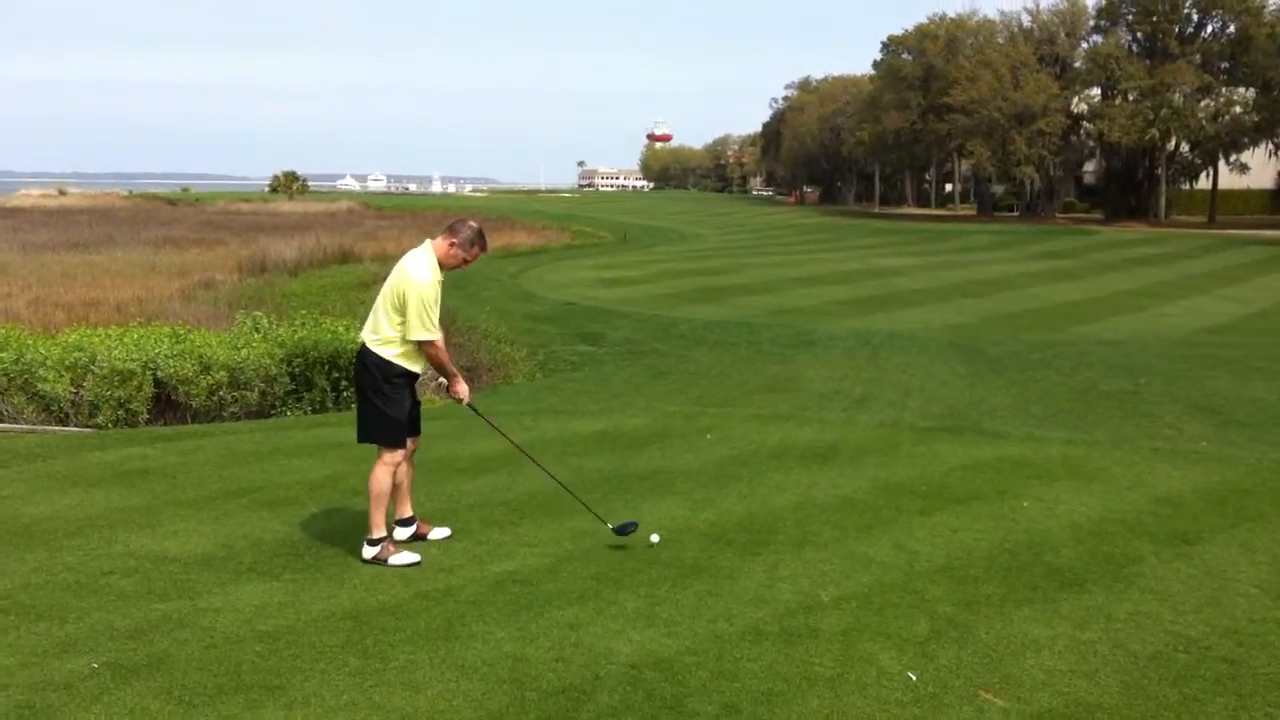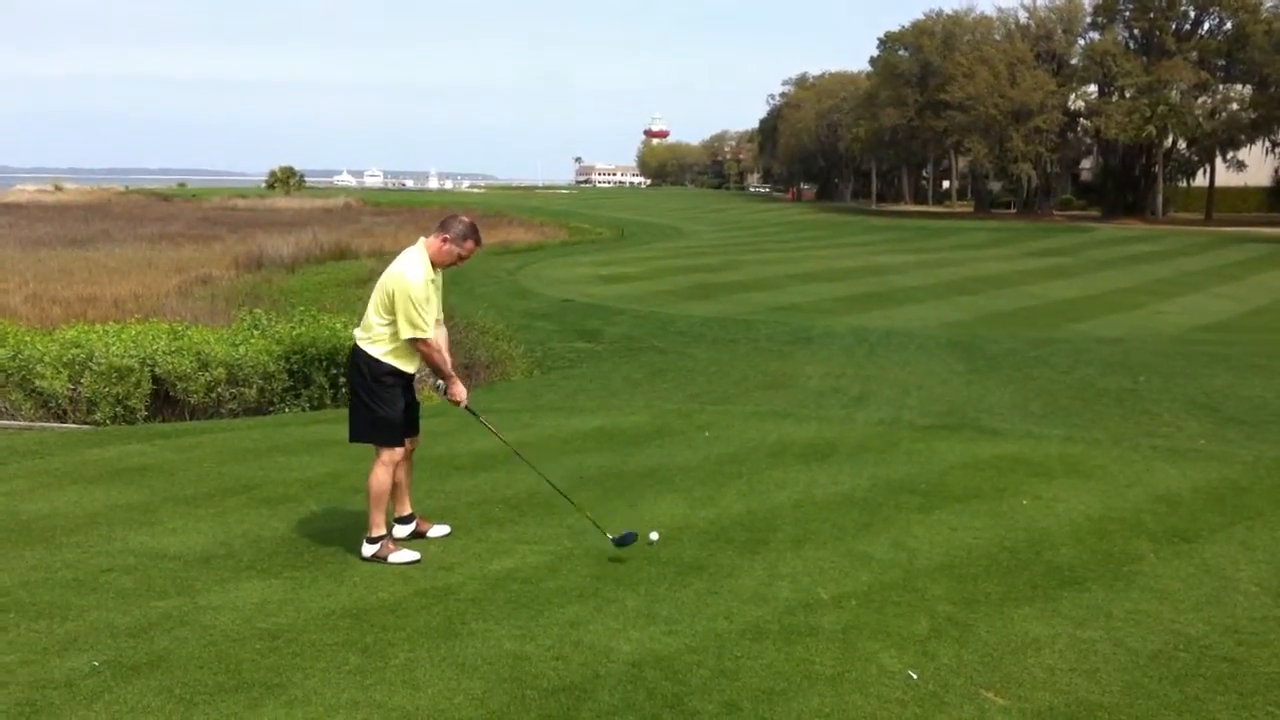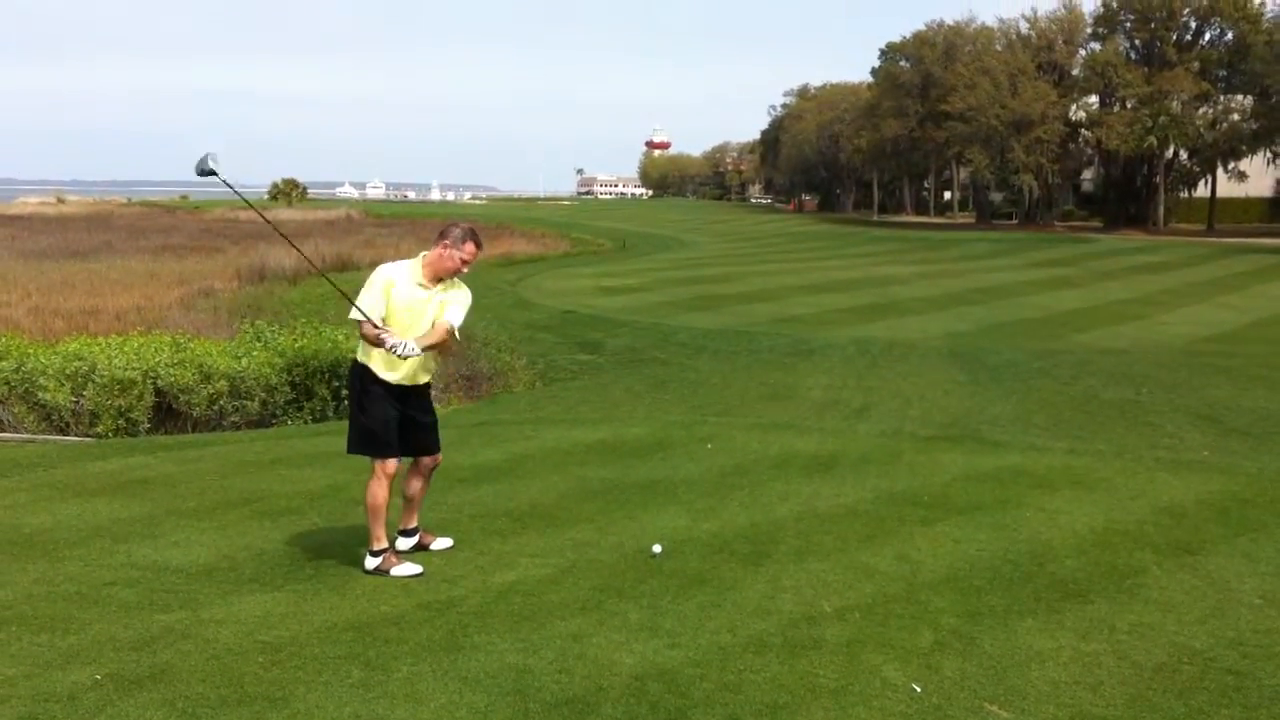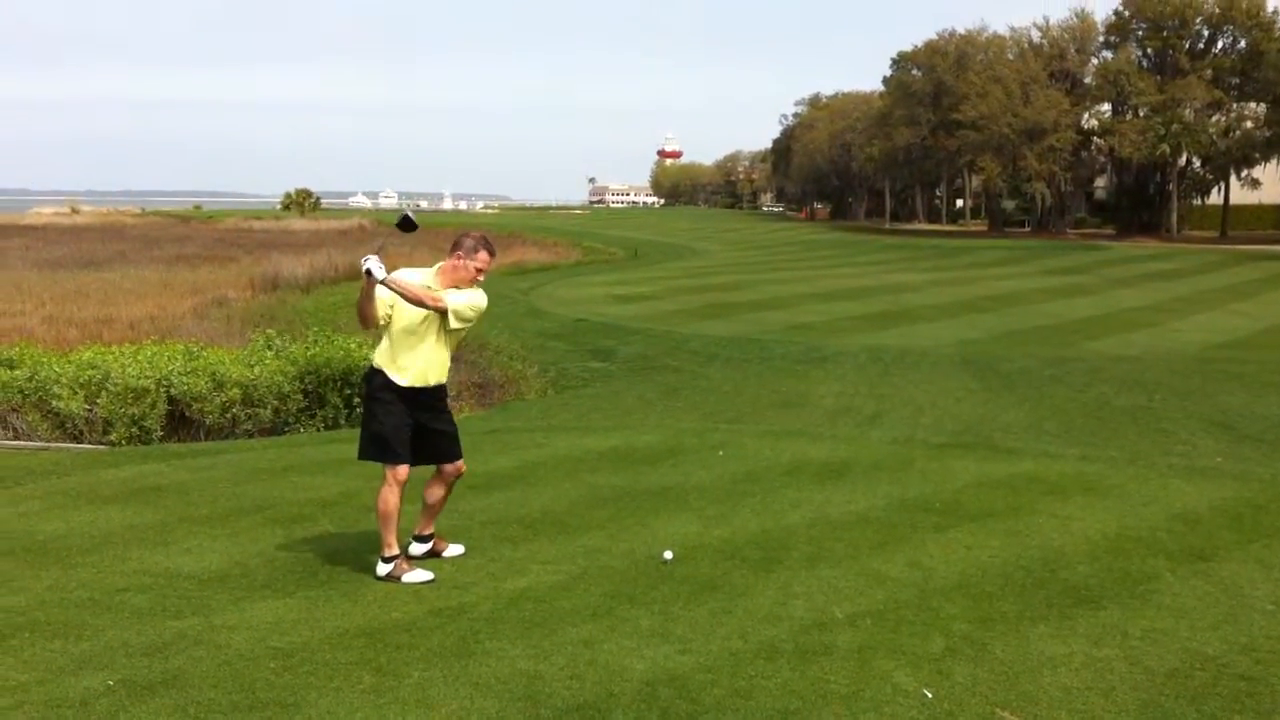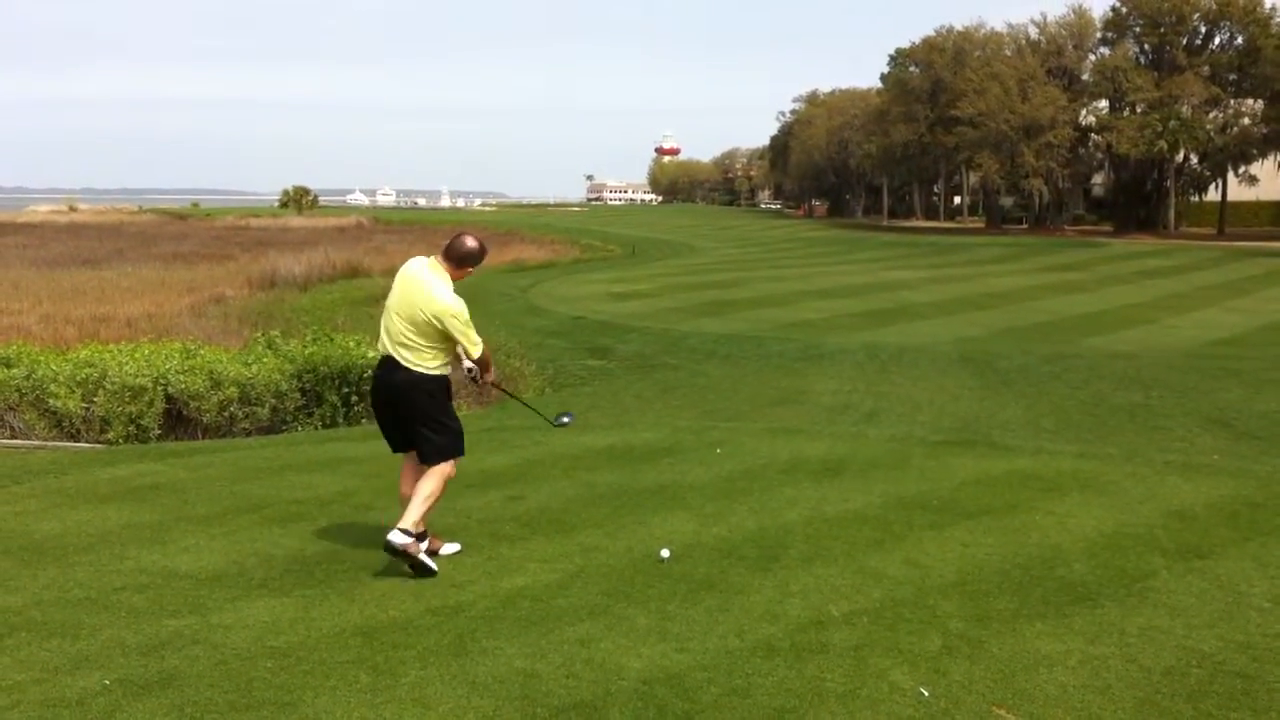
dt=0.4s
person 1, frame 1
left shoulder: (423, 258)
right shoulder: (422, 277)
left elbow: (432, 331)
right elbow: (429, 342)
left wrist: (448, 372)
right wrist: (455, 378)
left hip: (395, 365)
right hip: (383, 367)
left knee: (408, 445)
right knee: (390, 454)
left ankle: (405, 522)
right ankle: (375, 542)
person 1, frame 2
left shoulder: (432, 269)
right shoulder: (411, 275)
left elbow: (436, 325)
right elbow: (422, 342)
left wrist: (450, 372)
right wrist: (451, 381)
left hip: (399, 367)
right hip: (375, 367)
left knee: (407, 444)
right knee: (389, 452)
left ankle: (405, 520)
right ankle: (376, 540)
person 1, frame 3
left shoulder: (459, 294)
right shoulder: (389, 274)
left elbow: (445, 331)
right elbow: (365, 327)
left wrist: (416, 345)
right wrist: (387, 339)
left hip: (415, 386)
right hip: (374, 381)
left knee: (428, 459)
right knee: (386, 466)
left ankle: (409, 533)
right ankle: (378, 552)
person 1, frame 4
left shoulder: (474, 299)
right shoulder: (405, 277)
left elbow: (432, 302)
right elbow: (368, 320)
left wrist: (385, 278)
right wrist: (369, 283)
left hip: (431, 393)
right hip: (387, 387)
left knee: (452, 467)
right knee: (397, 473)
left ankle: (423, 537)
right ankle: (389, 559)
person 1, frame 5
left shoulder: (413, 266)
right shoulder: (449, 304)
right elbow: (476, 353)
left wrist: (461, 356)
right wrist: (485, 372)
left hip: (388, 375)
right hip: (424, 386)
left knee: (412, 457)
right knee: (442, 464)
left ankle: (419, 536)
right ankle: (405, 532)
